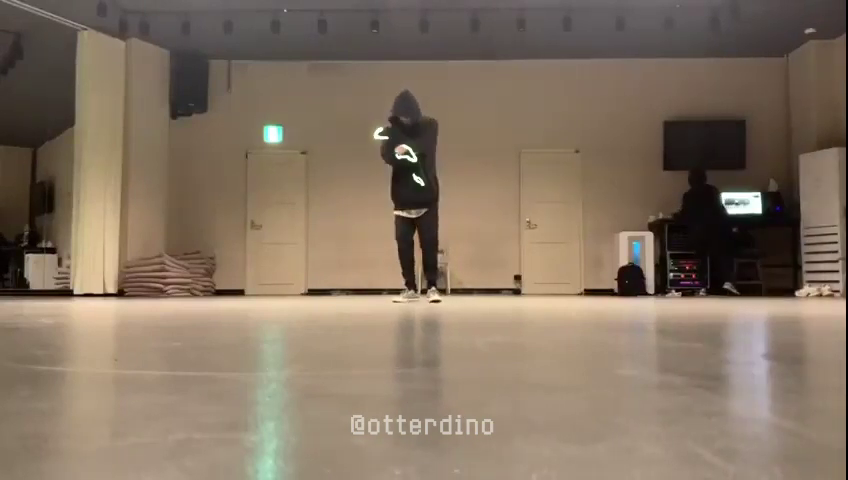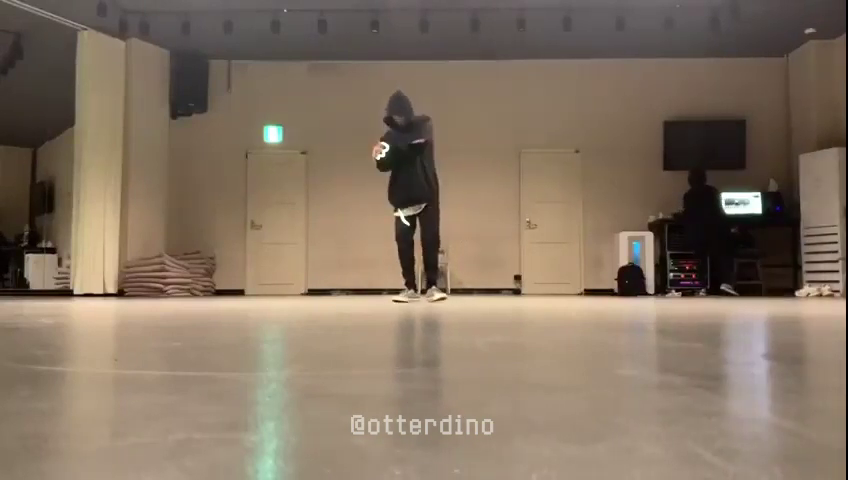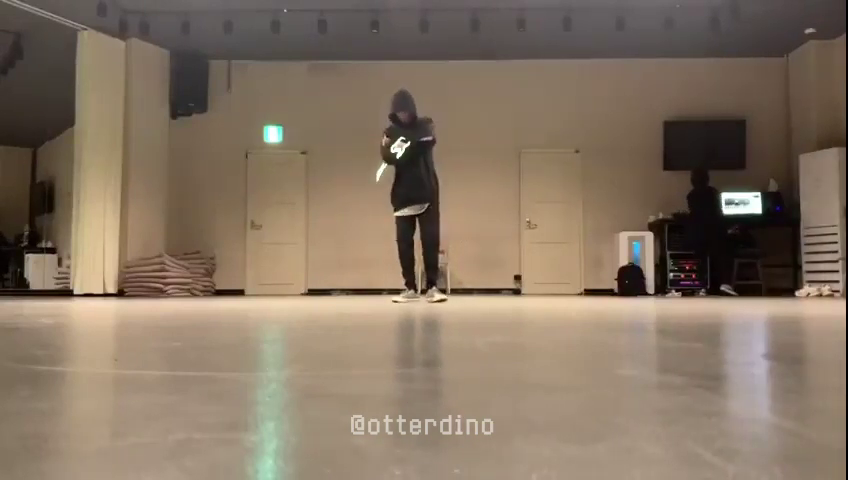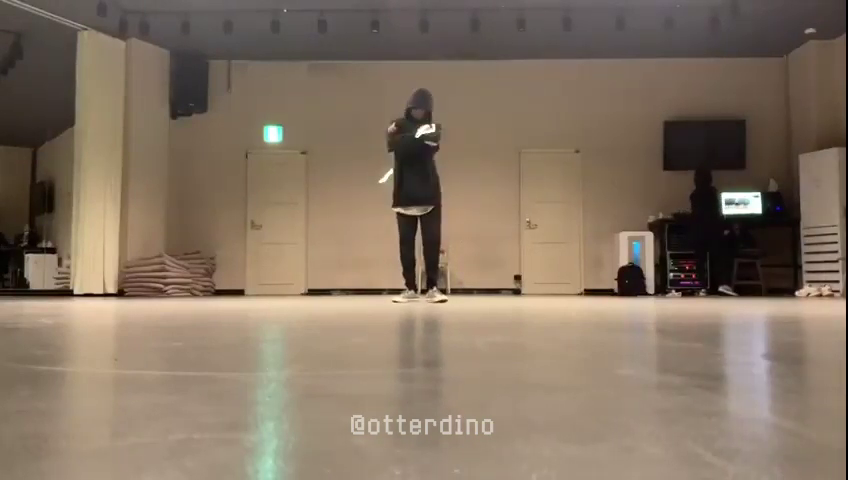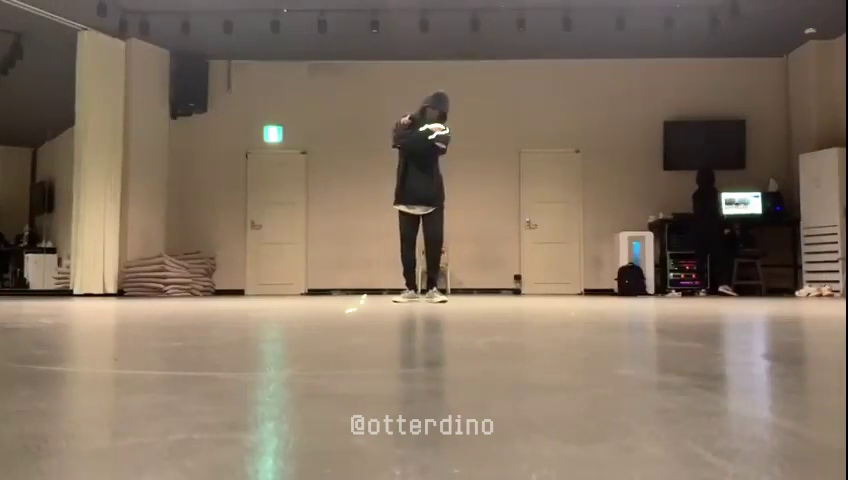
dt=0.3s
person 1, frame 1
left shoulder: (429, 126)
right shoulder: (393, 130)
left elbow: (420, 147)
right elbow: (387, 156)
left wrist: (399, 142)
right wrist: (398, 152)
left hip: (426, 194)
right hip: (403, 195)
left knee: (429, 241)
right knee: (403, 241)
left ankle: (432, 287)
right ankle: (410, 288)
person 1, frame 2
left shoulder: (423, 124)
right shoulder: (391, 135)
left elbow: (421, 141)
right elbow: (384, 165)
left wrist: (392, 143)
right wrist: (379, 154)
left hip: (426, 193)
right hip: (402, 195)
left knee: (430, 239)
right knee: (403, 240)
left ankle: (432, 286)
right ankle: (410, 287)
person 1, frame 3
left shoulder: (425, 124)
right shoulder: (391, 132)
left elbow: (427, 140)
right elbow: (389, 159)
left wrist: (403, 142)
right wrist: (392, 149)
left hip: (426, 193)
right hip: (403, 195)
left knee: (431, 240)
right knee: (404, 241)
left ankle: (432, 287)
right ankle: (410, 288)
person 1, frame 4
left shoulder: (432, 127)
right shoulder: (399, 125)
left elbow: (431, 145)
right elbow: (395, 145)
left wrist: (405, 138)
right wrist: (418, 135)
left hip: (429, 194)
right hip: (405, 194)
left knee: (432, 241)
right knee: (406, 241)
left ankle: (432, 287)
right ankle: (410, 288)
person 1, frame 5
left shoulder: (440, 130)
right shoulder: (407, 123)
left elbow: (439, 146)
right elbow: (400, 142)
left wrist: (414, 127)
right wrist: (426, 133)
left hip: (432, 195)
right hip: (408, 193)
left knee: (435, 241)
right knee: (407, 241)
left ankle: (432, 288)
right ankle: (410, 288)
person 2, frame 1
left shoulder: (688, 196)
right shoulder: (712, 190)
left elbow: (683, 216)
right elbow: (720, 208)
right wrist: (728, 226)
left hip: (698, 232)
right hip: (716, 228)
left knee: (702, 258)
right knee: (722, 254)
right ankle: (727, 281)
person 2, frame 2
left shoulder: (688, 195)
right shoulder: (712, 191)
left elbow: (686, 215)
right elbow: (718, 210)
right wrist: (727, 227)
left hip: (696, 232)
right hip: (714, 229)
left knee: (702, 259)
right knee: (722, 255)
right ankle: (724, 283)
person 2, frame 3
left shoulder: (691, 195)
right shoulder: (712, 192)
right elbow: (717, 212)
right wrist: (725, 228)
left hip: (697, 232)
right hip: (713, 230)
left knee: (703, 259)
right knee: (722, 256)
right ankle: (724, 283)
person 2, frame 4
left shoulder: (694, 195)
right shoulder: (712, 192)
right elbow: (716, 213)
right wrist: (723, 228)
left hip: (699, 232)
right hip: (712, 231)
left knee: (702, 259)
right knee: (722, 257)
right ankle: (723, 284)
person 2, frame 5
left shoulder: (696, 195)
right shoulder: (713, 192)
right elbow: (716, 212)
right wrist: (724, 228)
left hip: (699, 231)
right hip: (713, 230)
left knee: (703, 259)
right knee: (722, 257)
right ankle: (723, 284)
